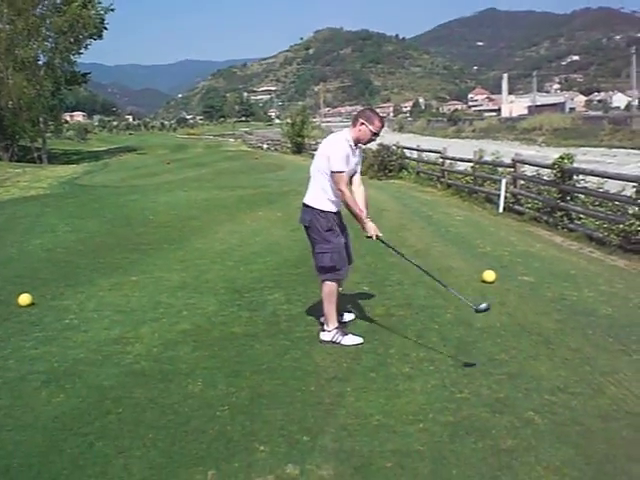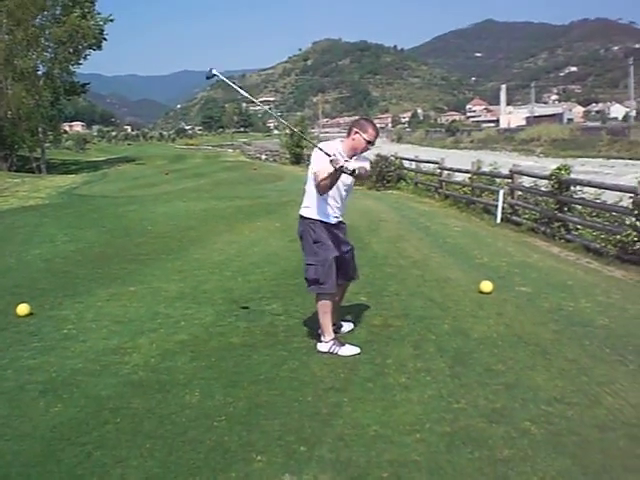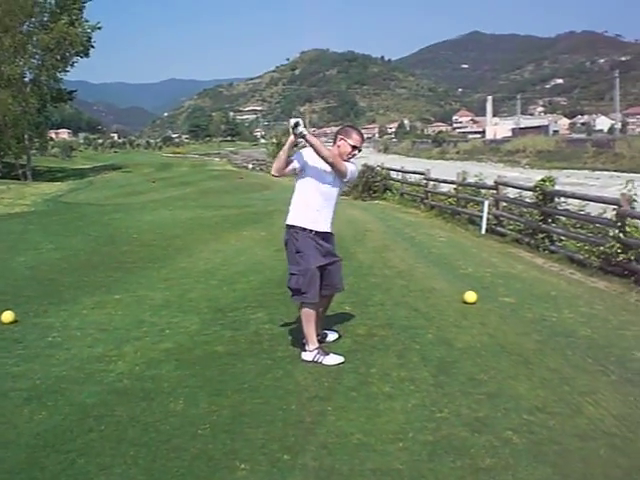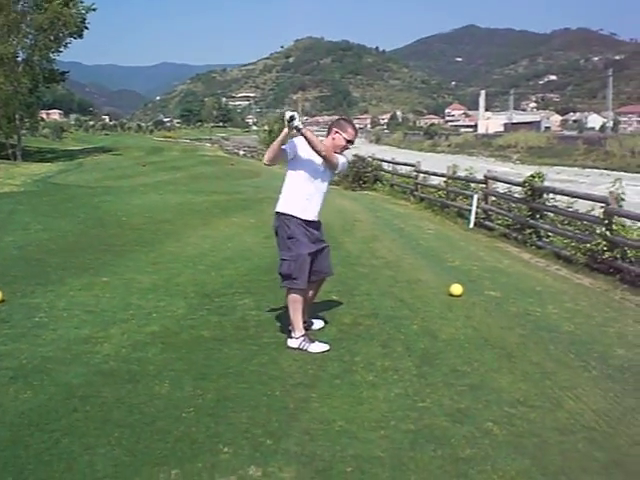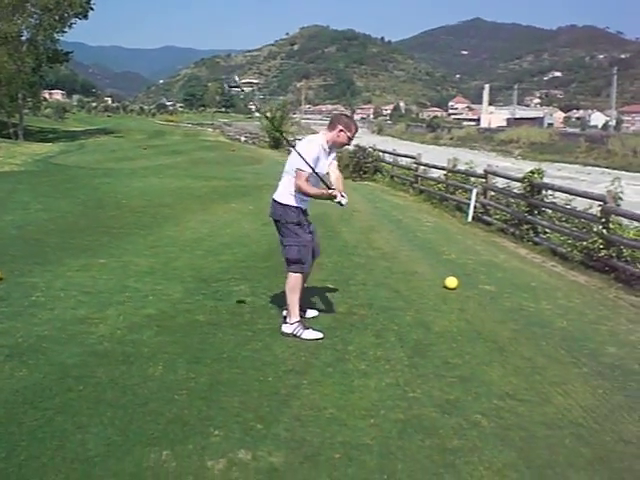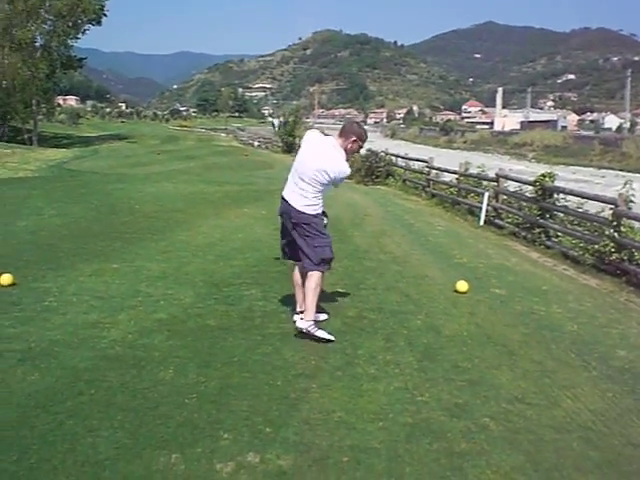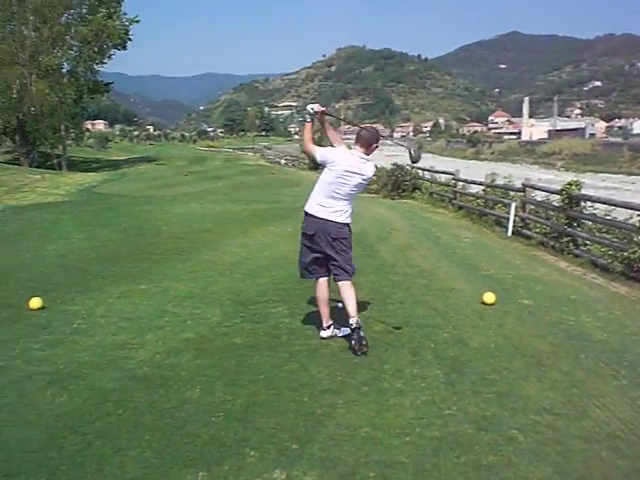
dt=0.2s
person 1, frame 1
left shoulder: (354, 148)
right shoulder: (339, 146)
left elbow: (357, 186)
right elbow: (342, 190)
left wrist: (364, 217)
right wrist: (364, 222)
left hip: (328, 211)
right hip: (319, 212)
left knee: (339, 265)
right knee: (332, 270)
left ankle: (331, 313)
right ankle: (330, 328)
person 1, frame 2
left shoulder: (361, 161)
right shoulder: (323, 150)
left elbow: (363, 174)
right elbow: (321, 187)
left wrist: (353, 170)
right wrist: (336, 170)
left hip: (335, 223)
right hip: (314, 222)
left knee: (345, 276)
right knee: (325, 281)
left ankle: (331, 323)
right ankle: (327, 339)
person 1, frame 3
left shoulder: (349, 169)
right shoulder: (305, 154)
left elbow: (331, 161)
right elbow: (276, 172)
left wrist: (306, 136)
right wrist: (292, 139)
left hip: (324, 234)
right hip: (300, 231)
left knee: (330, 287)
right knee: (309, 291)
left ankle: (316, 331)
right ankle: (311, 348)
person 1, frame 4
left shoulder: (339, 161)
right shoulder: (298, 144)
left elbow: (324, 153)
right elbow: (268, 160)
left wrist: (302, 129)
right wrist: (287, 132)
left hip: (312, 222)
right hip: (290, 219)
left knee: (319, 273)
right knee: (297, 278)
left ankle: (302, 319)
right ankle: (297, 335)
person 1, frame 5
left shoulder: (330, 150)
right shoulder: (312, 149)
left elbow: (335, 174)
right elbow: (300, 186)
left wrist: (339, 191)
right wrist: (330, 194)
left hip: (298, 208)
right hip: (287, 207)
left knee: (307, 257)
right knee: (299, 262)
left ankle: (293, 307)
right ankle: (292, 322)
person 1, frame 6
left shoulder: (313, 136)
right shoulder: (342, 168)
left hip: (288, 204)
right hip: (307, 214)
left knee: (302, 260)
right knee: (317, 264)
left ankle: (301, 310)
right ankle: (308, 320)
person 1, frame 7
left shoulder: (336, 156)
right shoulder: (369, 169)
left elbow: (307, 147)
right elbow: (340, 145)
left wrist: (312, 118)
right wrist: (322, 118)
left hip: (313, 220)
right hip: (338, 226)
left knee: (321, 274)
right knee: (343, 276)
left ankle: (326, 325)
right ankle: (353, 319)
